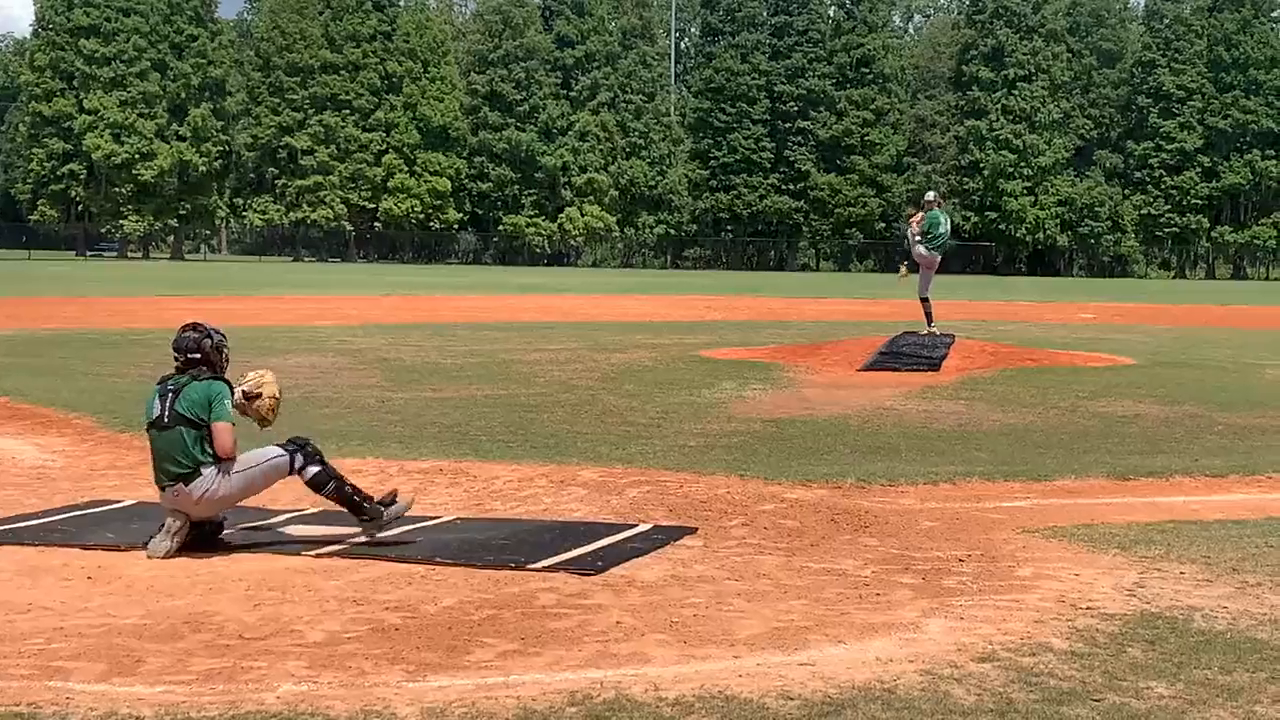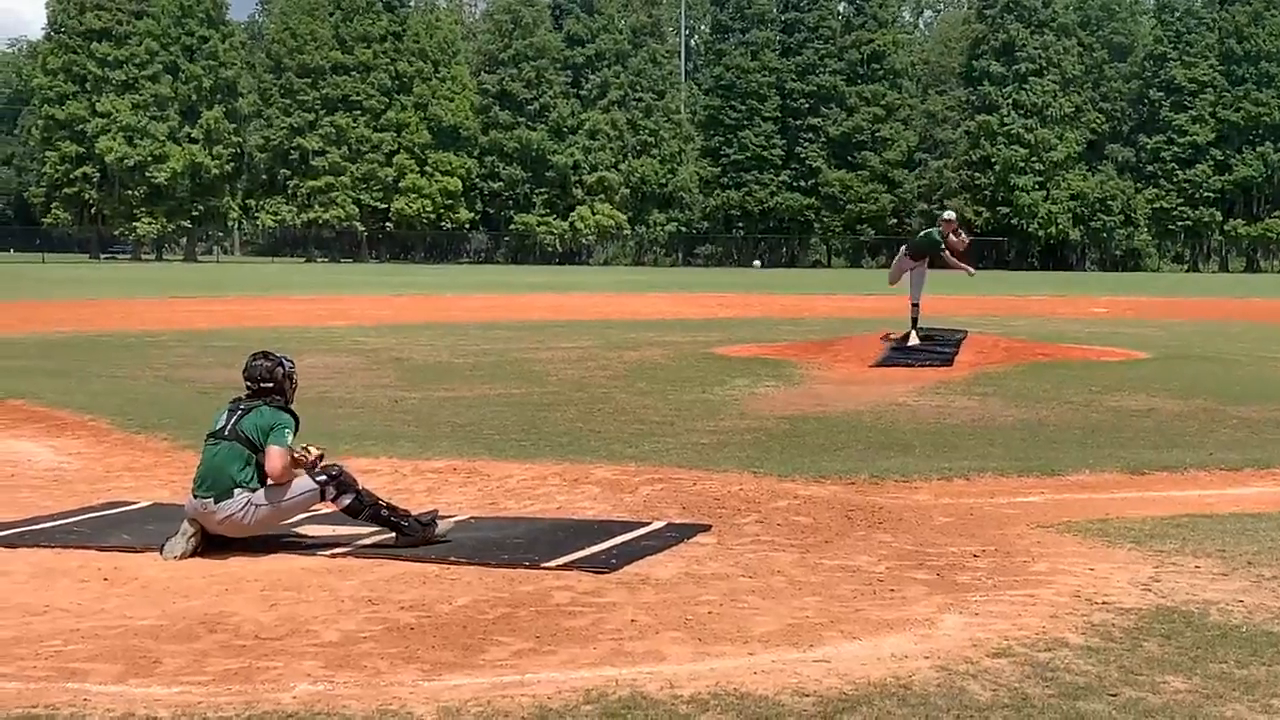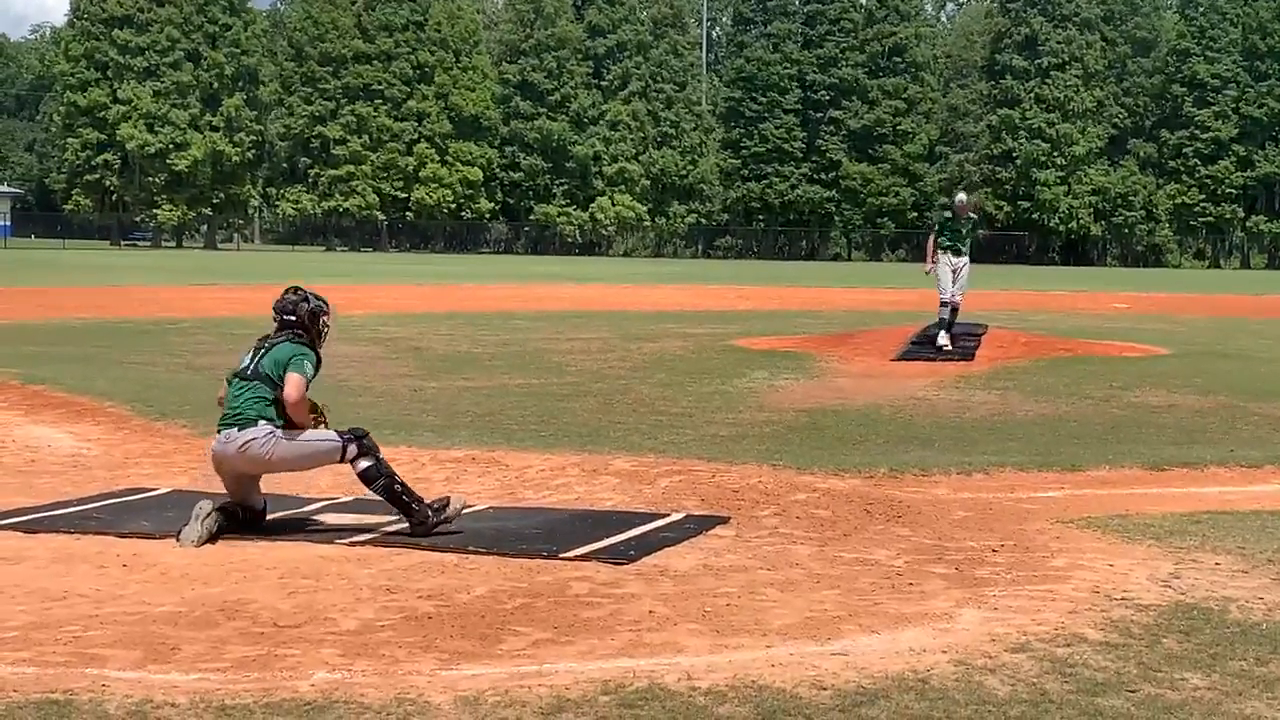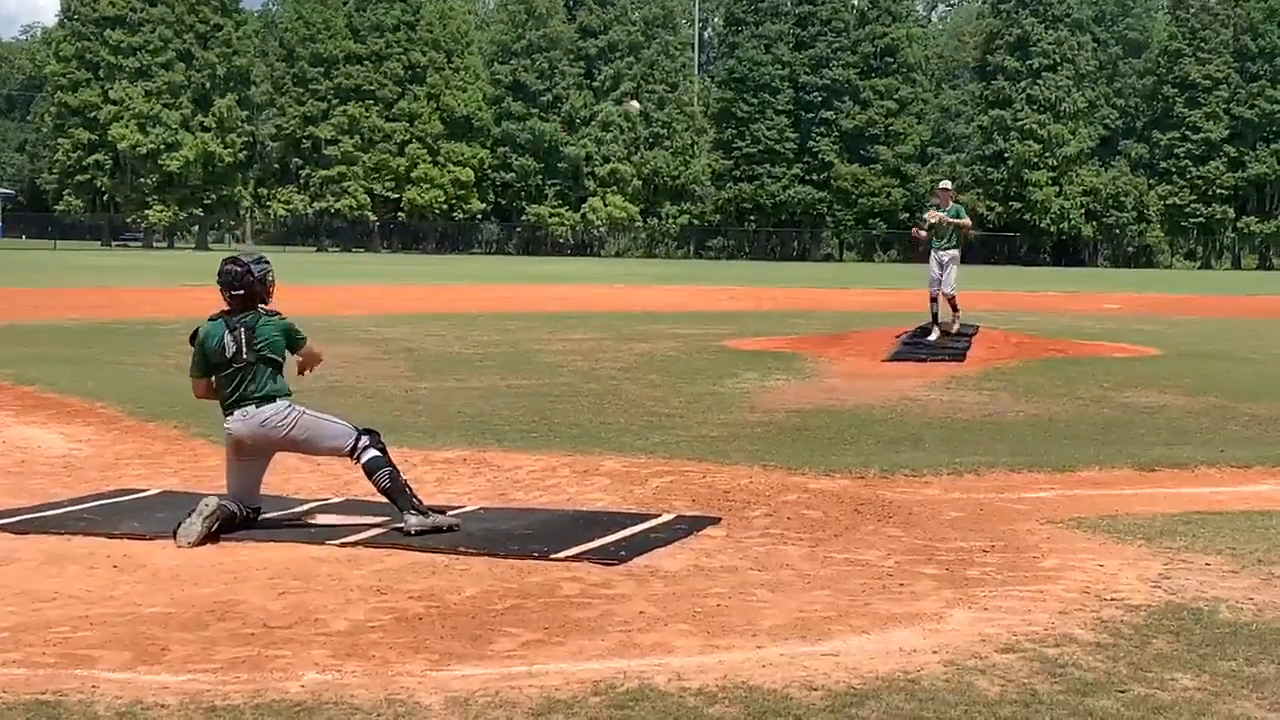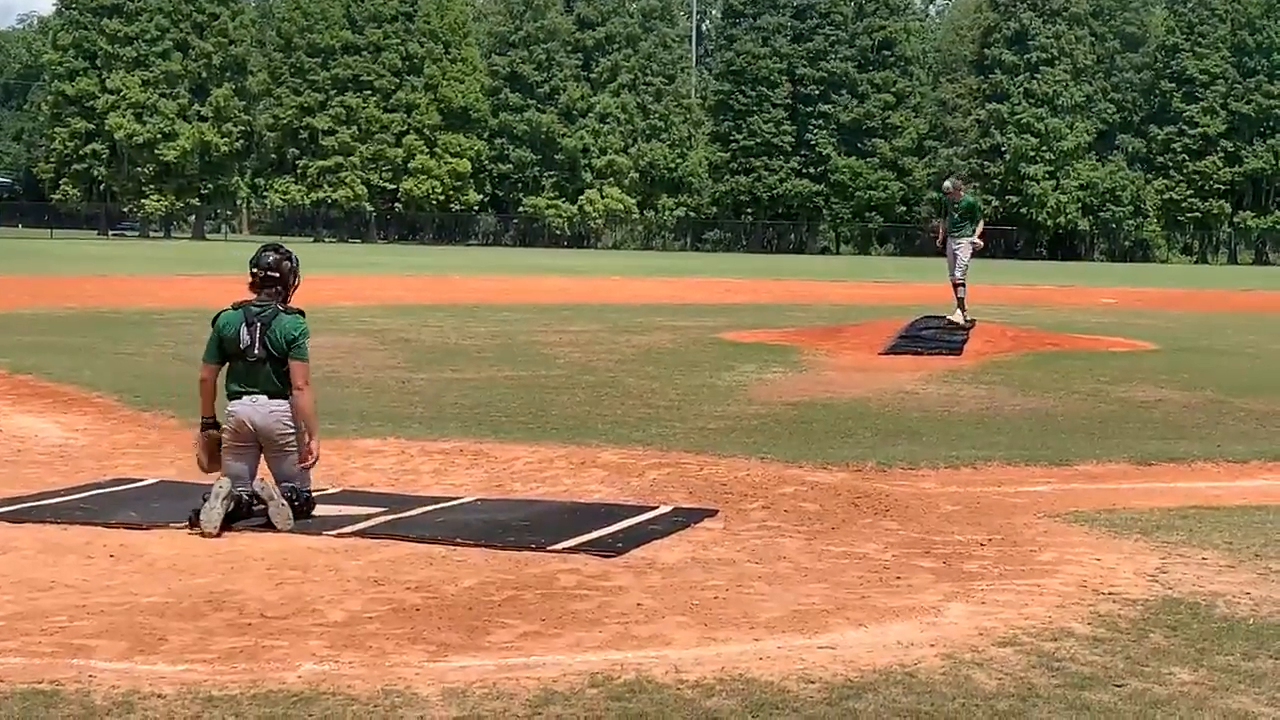
dt=1s
person 1, frame 1
left shoulder: (158, 392)
right shoulder: (213, 386)
right elbow: (225, 449)
left hip: (172, 497)
right hip: (206, 486)
left knee: (210, 524)
right knee: (298, 451)
left ankle: (179, 527)
right ankle: (371, 512)
person 1, frame 2
left shoulder: (232, 409)
right shoulder: (279, 417)
right elbow: (277, 471)
left wrist: (295, 457)
right wrist: (297, 469)
left hip: (201, 507)
right hip: (234, 511)
right knee: (333, 479)
left ankle: (198, 530)
right ankle: (409, 527)
person 1, frame 3
left shoulder: (263, 348)
right shoulder: (300, 350)
left elbow: (222, 397)
right elbow: (293, 397)
right wrist: (304, 425)
left hip: (222, 447)
right hip: (257, 440)
left knee: (251, 512)
right knee: (357, 444)
left ankle: (214, 518)
right ankle: (420, 516)
person 1, frame 4
left shoulder: (206, 332)
right shoulder: (275, 324)
left elbow: (200, 390)
right elbow: (314, 357)
right wrist: (304, 362)
left hip: (237, 427)
right hip: (279, 415)
left knee: (245, 509)
right knee: (366, 442)
left ankle: (217, 514)
right ankle: (414, 513)
person 1, frame 5
left shoulder: (227, 319)
right shoulder: (294, 324)
left elbow: (207, 377)
right elbow: (300, 386)
left wrist: (208, 421)
right wrist: (312, 436)
left hip: (238, 411)
right hip: (279, 412)
left knee: (240, 497)
right knee: (300, 499)
left ankle: (224, 498)
right ankle: (279, 494)
